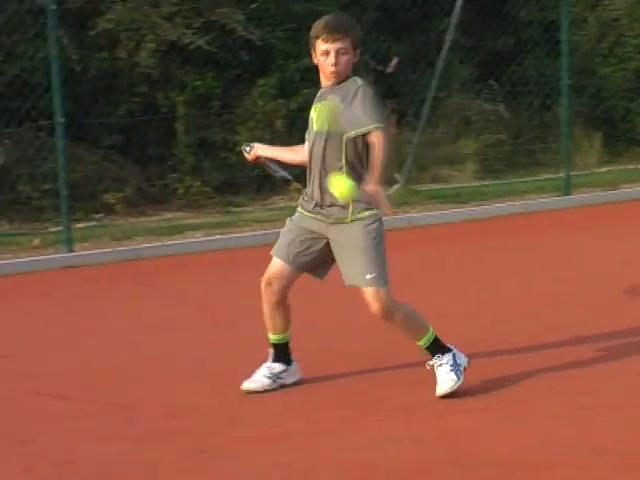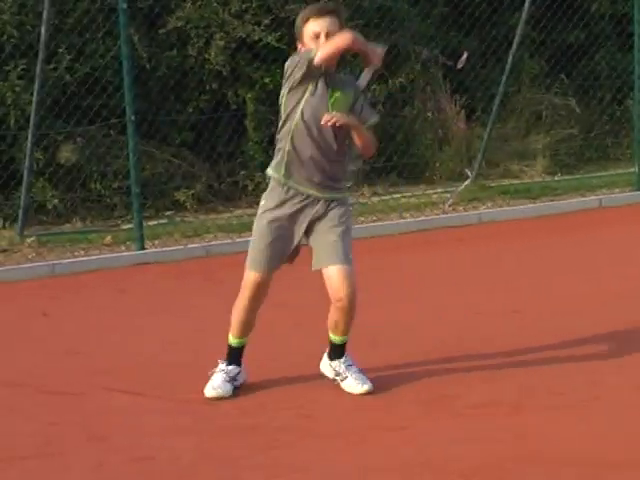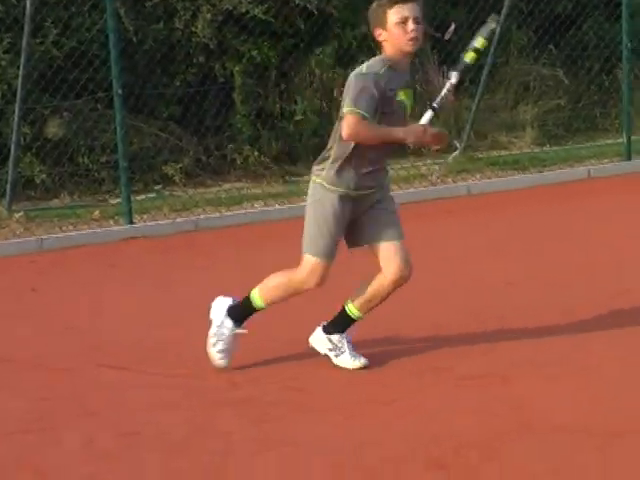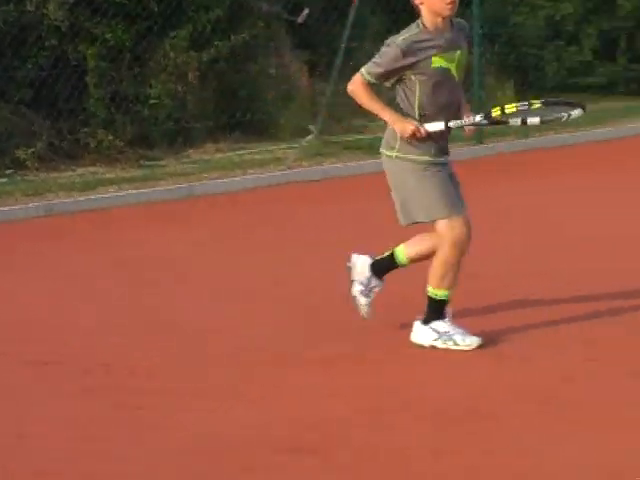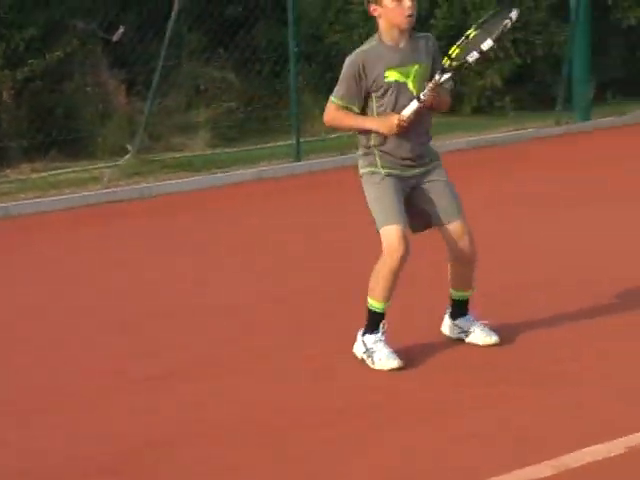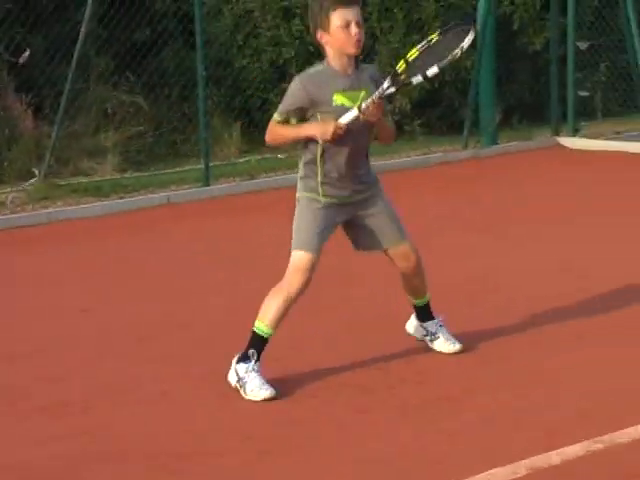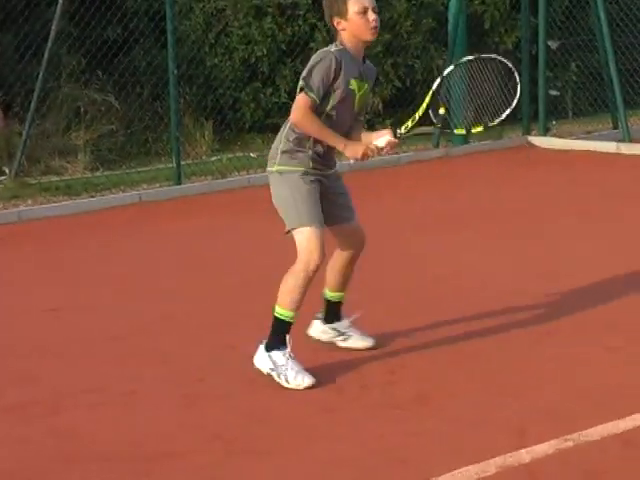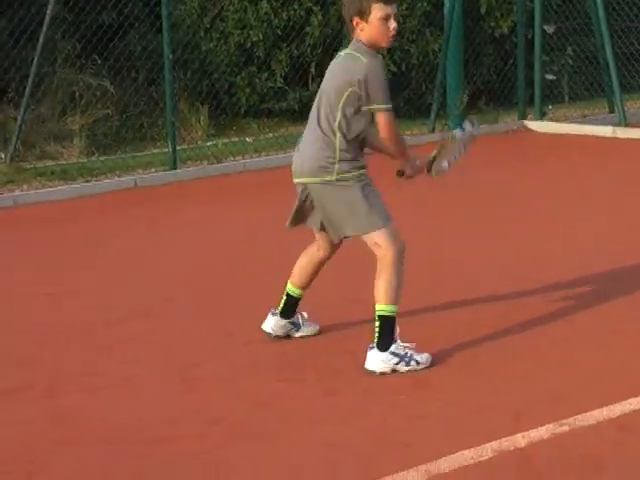
dt=0.4s
person 1, frame 1
left shoulder: (358, 92)
right shoulder: (320, 99)
left elbow: (378, 140)
left wrist: (373, 183)
right wrist: (267, 151)
left hip: (355, 216)
right hip: (313, 213)
left knee: (380, 304)
right knee: (273, 282)
left ankle: (445, 356)
right ankle: (281, 364)
person 1, frame 2
left shoulder: (350, 92)
right shoulder: (298, 67)
left elbow: (368, 149)
right elbow: (347, 39)
left wrist: (353, 123)
right wrist: (368, 49)
left hip: (330, 200)
right hip: (285, 194)
left knee: (344, 293)
right knee: (253, 286)
left ankle: (337, 359)
right ankle: (232, 364)
person 1, frame 3
left shoulder: (403, 74)
right shoulder: (368, 76)
right elbow: (351, 130)
left wrist: (421, 137)
right wrist: (404, 134)
left hip: (372, 189)
right hip: (335, 186)
left knee: (398, 270)
right knee: (310, 276)
left ankle: (332, 333)
right ankle: (232, 313)
person 1, frame 4
left shoulder: (460, 31)
right shoulder: (406, 45)
right elbow: (357, 86)
left wrist: (465, 112)
right wrist: (397, 120)
left hip: (432, 153)
right hip: (411, 154)
left knee: (447, 239)
right knee: (457, 235)
left ankle: (374, 268)
right ankle: (433, 323)
person 1, frame 5
left shoulder: (426, 45)
right shoulder: (361, 60)
left elbow: (444, 101)
right elbow: (332, 115)
left wrist: (434, 97)
right wrist: (376, 123)
left hip: (425, 165)
right hip: (381, 167)
left knee: (464, 246)
right knee: (396, 247)
left ankle: (459, 318)
right ankle: (370, 335)
person 1, frame 6
left shoulder: (371, 77)
right shoulder: (307, 85)
left elbow: (388, 137)
right elbow: (272, 135)
left wrist: (378, 119)
right wrist: (313, 129)
left hip: (364, 190)
right hip: (319, 195)
left knee: (409, 260)
right knee: (298, 278)
left ankle: (424, 321)
right ankle: (246, 362)
person 1, frame 7
left shoulder: (367, 70)
right shoulder: (328, 60)
right elbow: (299, 116)
left wrist: (374, 139)
right wrist: (345, 145)
left hip: (323, 167)
right hip: (293, 167)
left knee: (353, 240)
right knee: (311, 257)
left ankle: (330, 320)
right ankle: (273, 348)
person 1, frame 8
left shoulder: (346, 58)
right shoulder: (370, 65)
right elbow: (387, 130)
left wrist: (391, 153)
right wrist: (408, 160)
left hip: (308, 167)
right hip: (335, 172)
left knee: (325, 244)
right knee: (391, 250)
left ankle: (282, 316)
right ankle: (385, 348)
